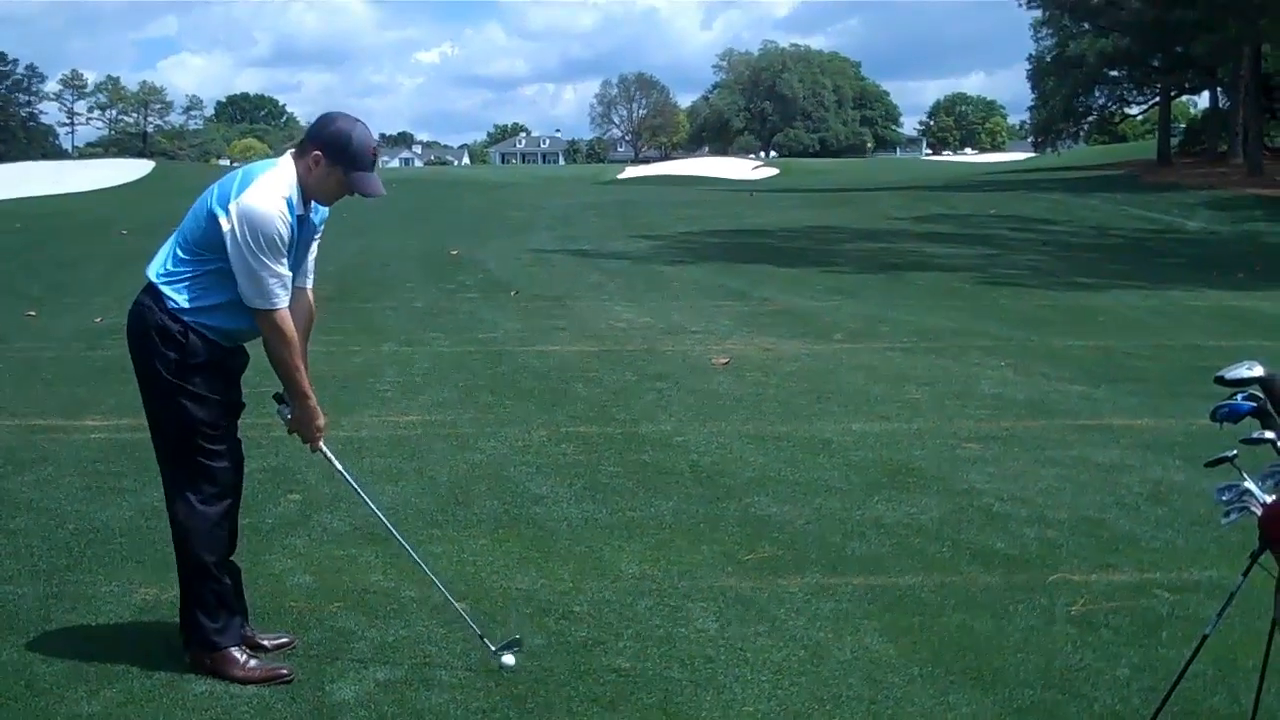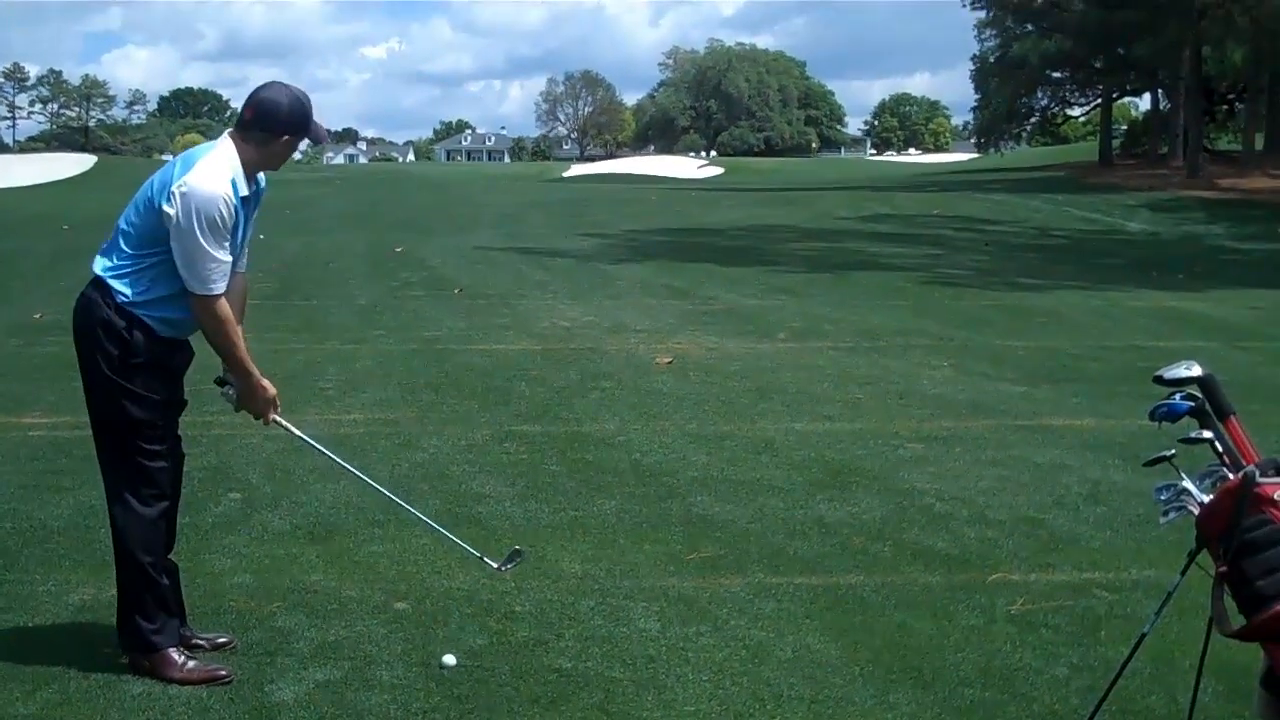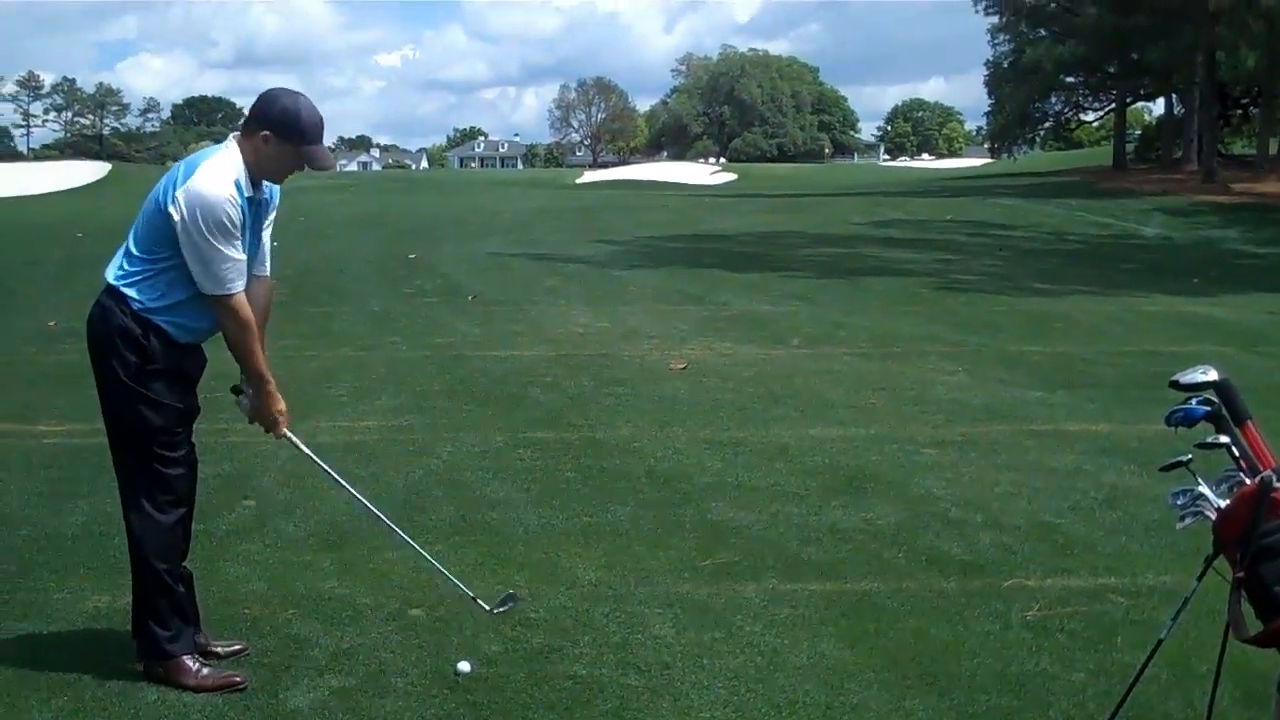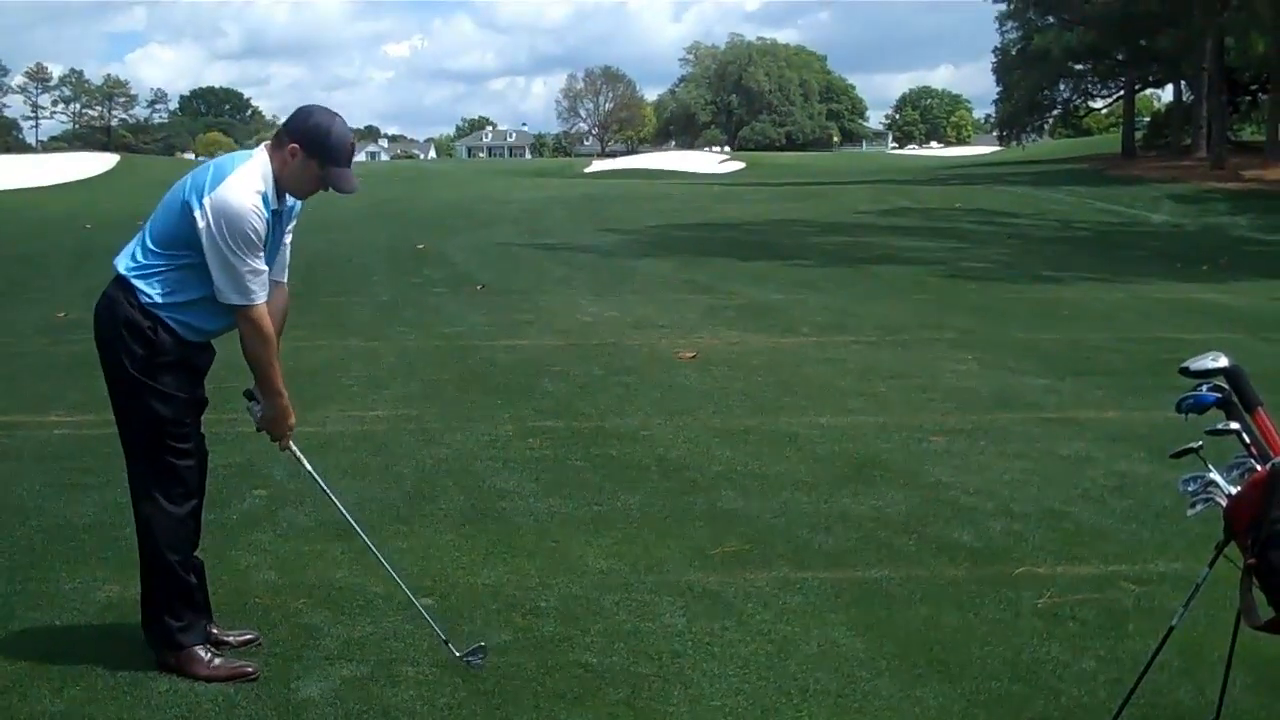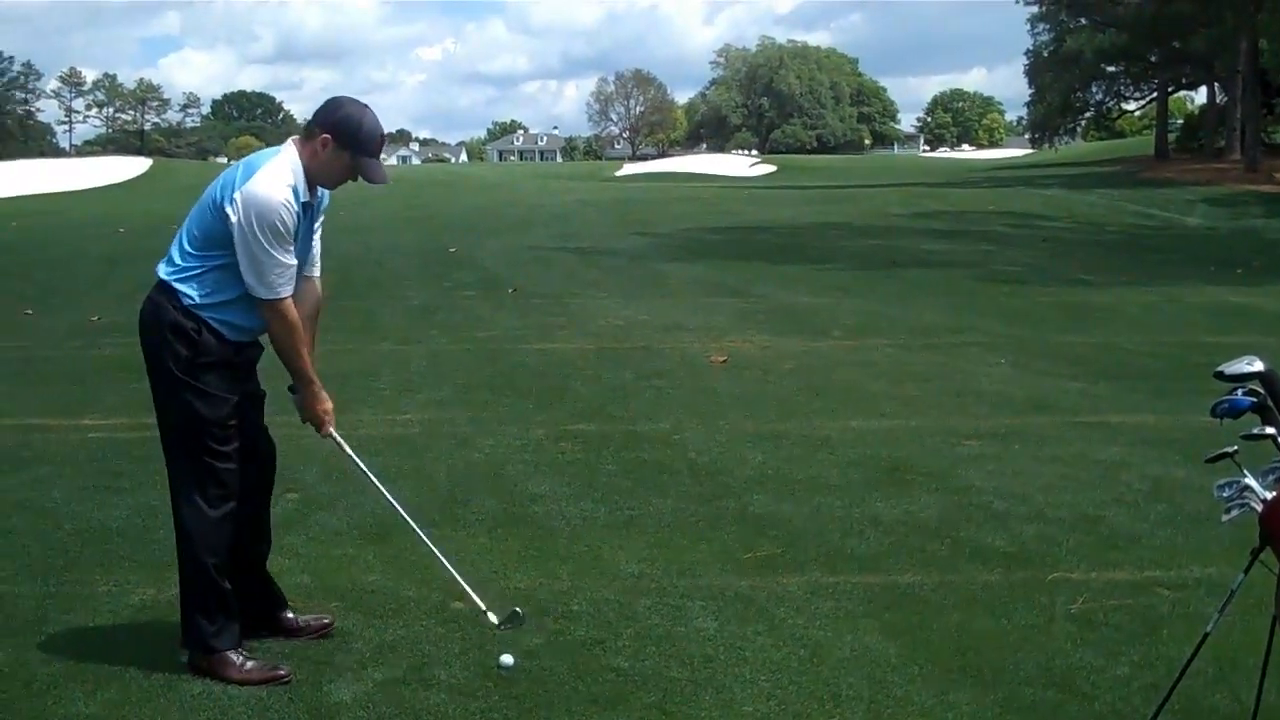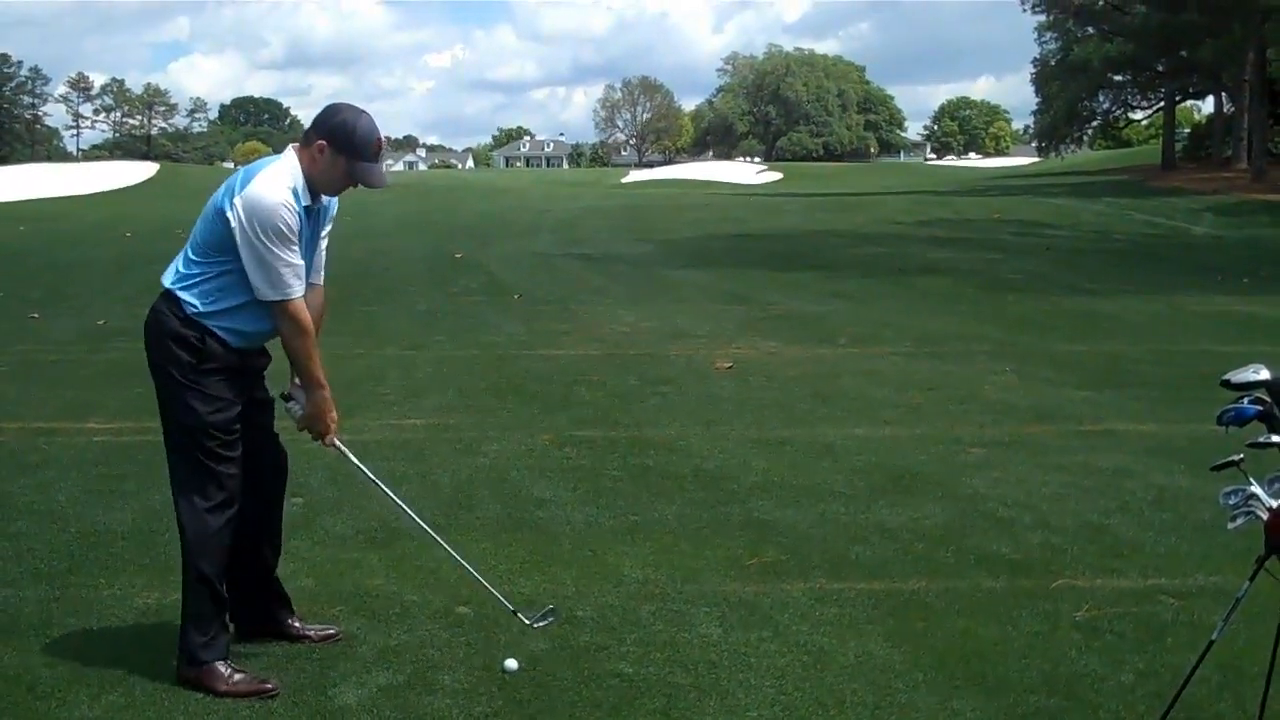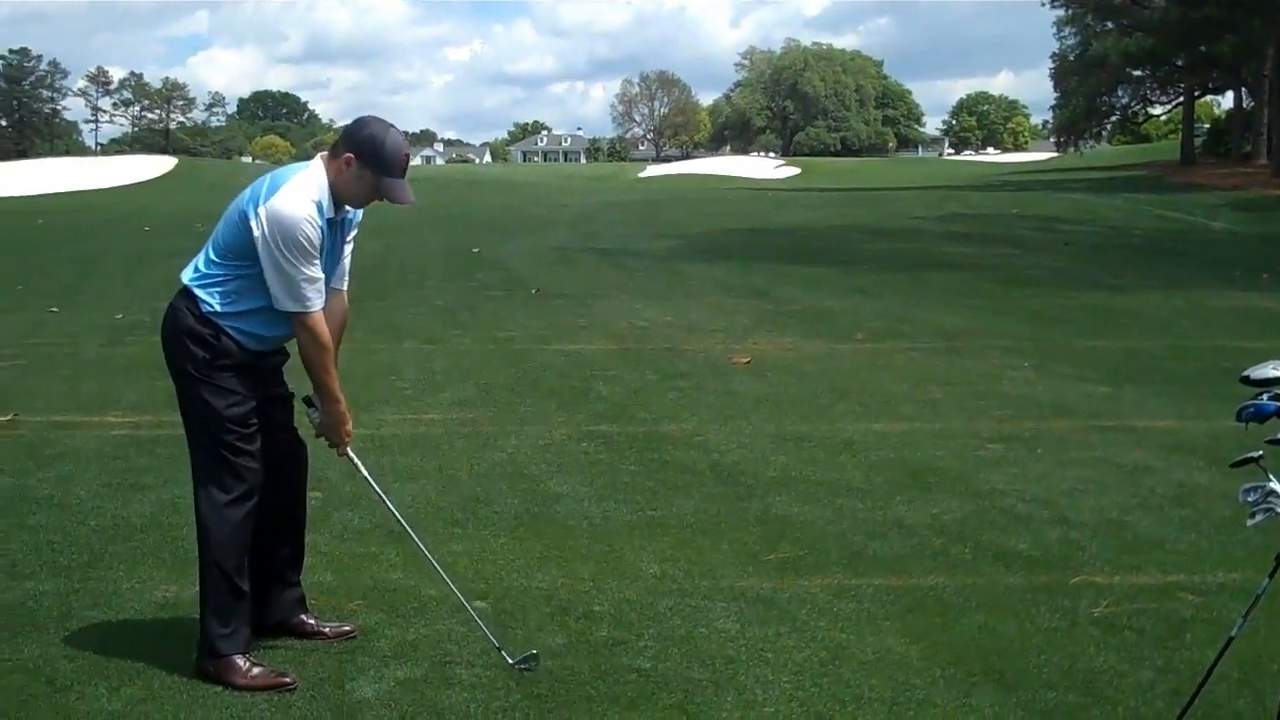
dt=0.7s
person 1, frame 1
left shoulder: (309, 202)
right shoulder: (261, 204)
left elbow: (300, 295)
right elbow: (272, 318)
left wrist: (300, 393)
right wrist: (305, 402)
left hip: (210, 336)
right hip: (173, 334)
left knee: (223, 478)
right knee: (204, 483)
left ankle: (225, 622)
right ankle: (212, 641)
person 1, frame 2
left shoulder: (244, 180)
right shoulder: (205, 188)
left elbow: (234, 279)
right elbow: (208, 302)
left wrist: (242, 373)
right wrist: (250, 380)
left hip: (153, 332)
right hip: (119, 330)
left knee: (161, 477)
right knee: (141, 482)
left ankle: (164, 623)
right ankle: (150, 642)
person 1, frame 3
left shoulder: (260, 188)
right shoulder: (210, 190)
left elbow: (257, 282)
right elbow: (229, 304)
left wrist: (261, 378)
right wrist: (263, 388)
left hip: (169, 338)
right hip: (133, 338)
left knee: (175, 484)
right knee: (158, 489)
left ankle: (178, 629)
right ankle: (165, 648)
person 1, frame 4
left shoulder: (280, 195)
right shoulder: (237, 199)
left elbow: (274, 289)
right elbow: (250, 314)
left wrist: (268, 389)
right wrist: (277, 399)
left hip: (174, 330)
right hip: (139, 328)
left knee: (185, 474)
right knee: (168, 479)
left ankle: (188, 618)
right ankle: (177, 638)
person 1, frame 5
left shoulder: (310, 189)
right shoulder: (267, 192)
left elbow: (306, 285)
right elbow: (276, 306)
left wrist: (308, 377)
right wrist: (310, 388)
left hip: (224, 334)
right hip: (185, 333)
left knee: (254, 466)
right knee: (210, 482)
left ankle: (257, 606)
right ankle: (212, 642)
person 1, frame 6
left shoulder: (318, 198)
right shoulder: (267, 198)
left elbow: (311, 292)
right elbow: (288, 309)
left wrist: (307, 384)
right wrist: (319, 392)
left hip: (235, 344)
right hip: (190, 342)
left knee: (263, 474)
right knee: (211, 489)
left ankle: (261, 610)
right ankle: (202, 654)
person 1, frame 7
left shoulder: (343, 205)
right shoulder: (292, 209)
left elbow: (334, 299)
right elbow: (308, 321)
left wrist: (328, 394)
right wrist: (334, 404)
left hip: (253, 342)
right hip: (206, 339)
left knee: (285, 468)
right knee: (233, 483)
left ankle: (278, 606)
right ankle: (222, 647)
